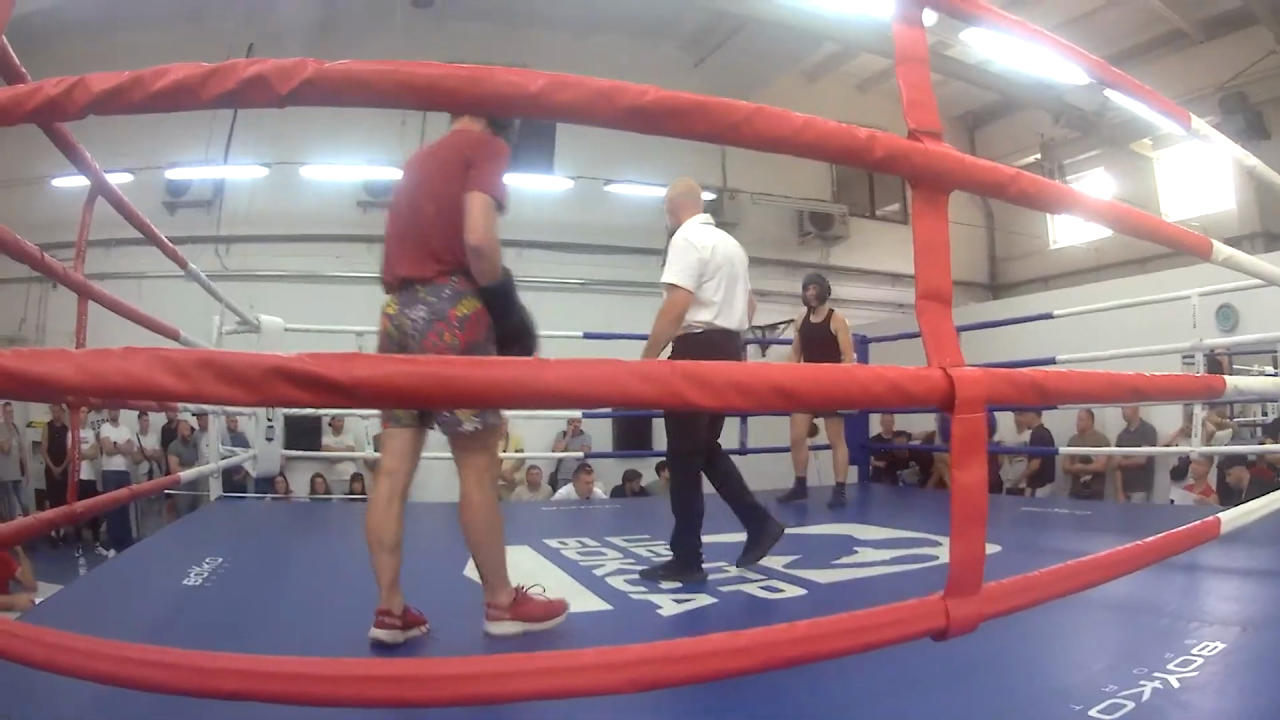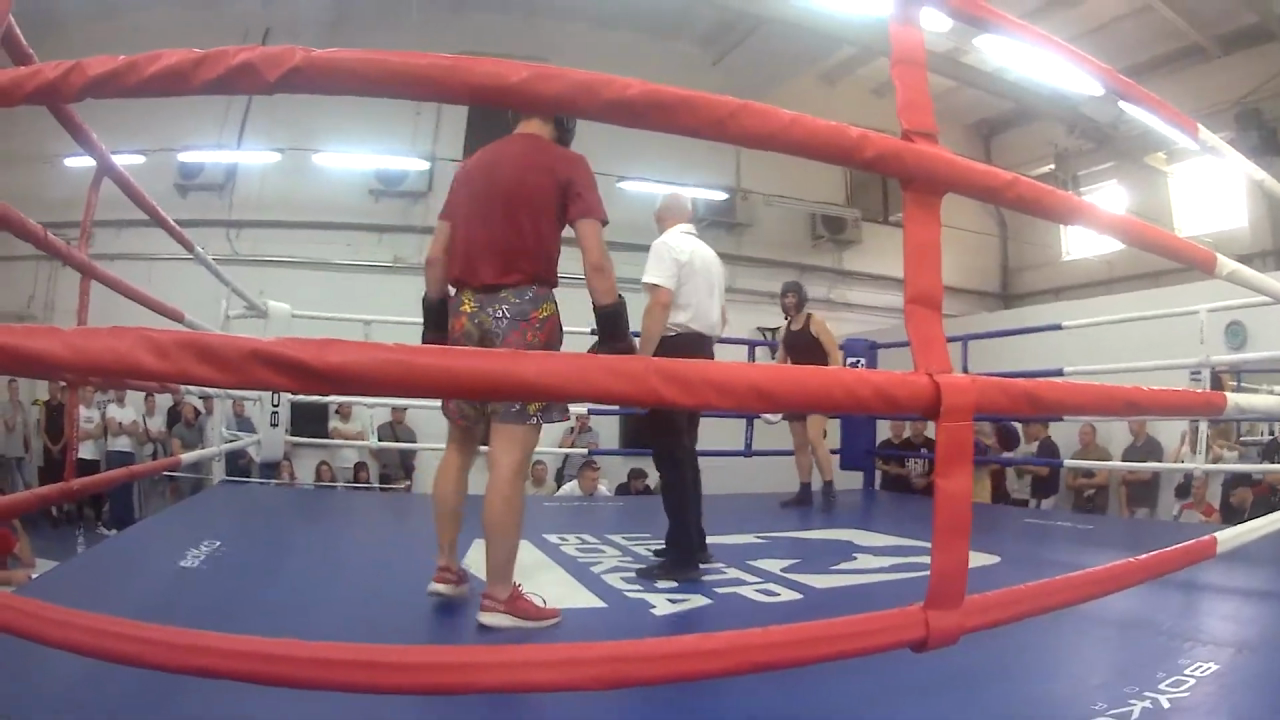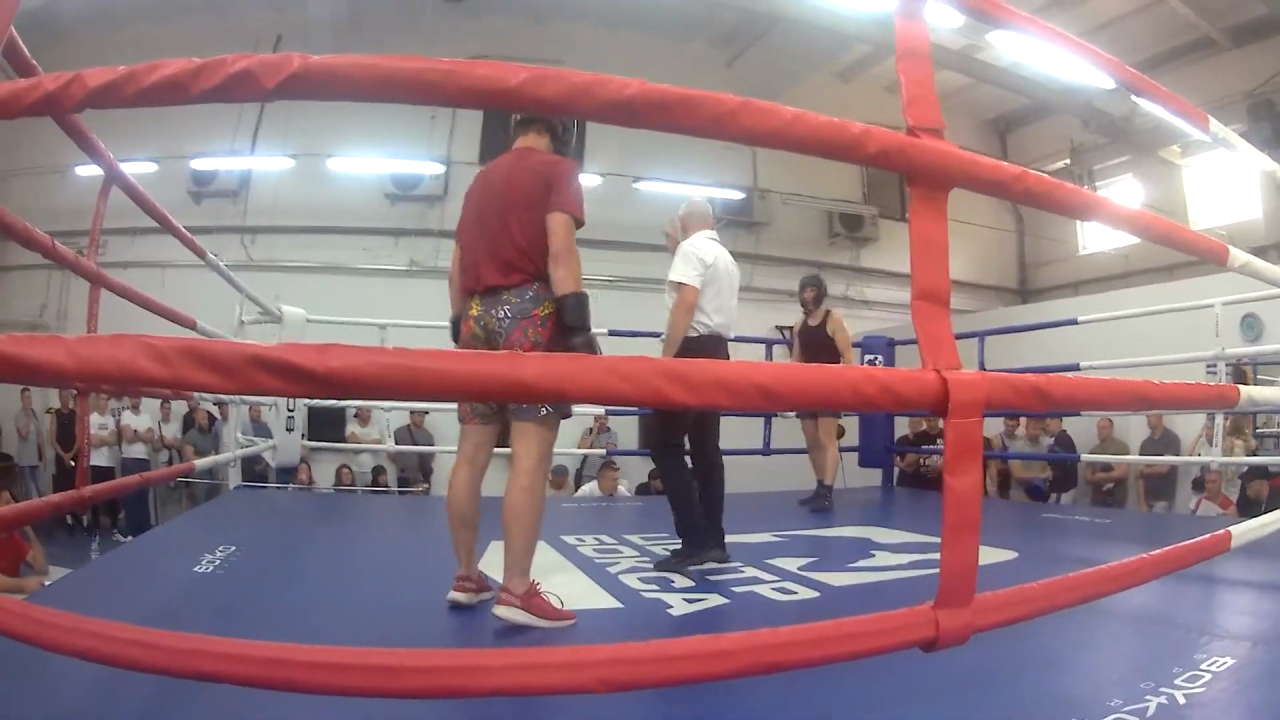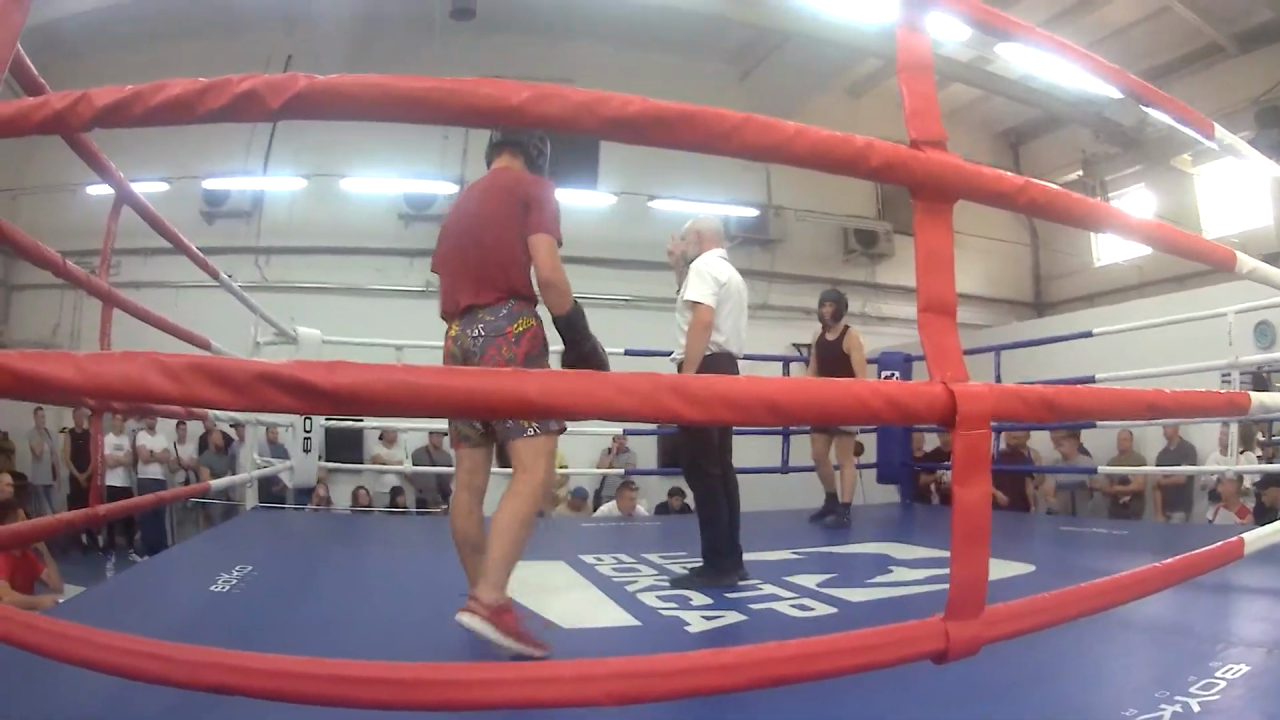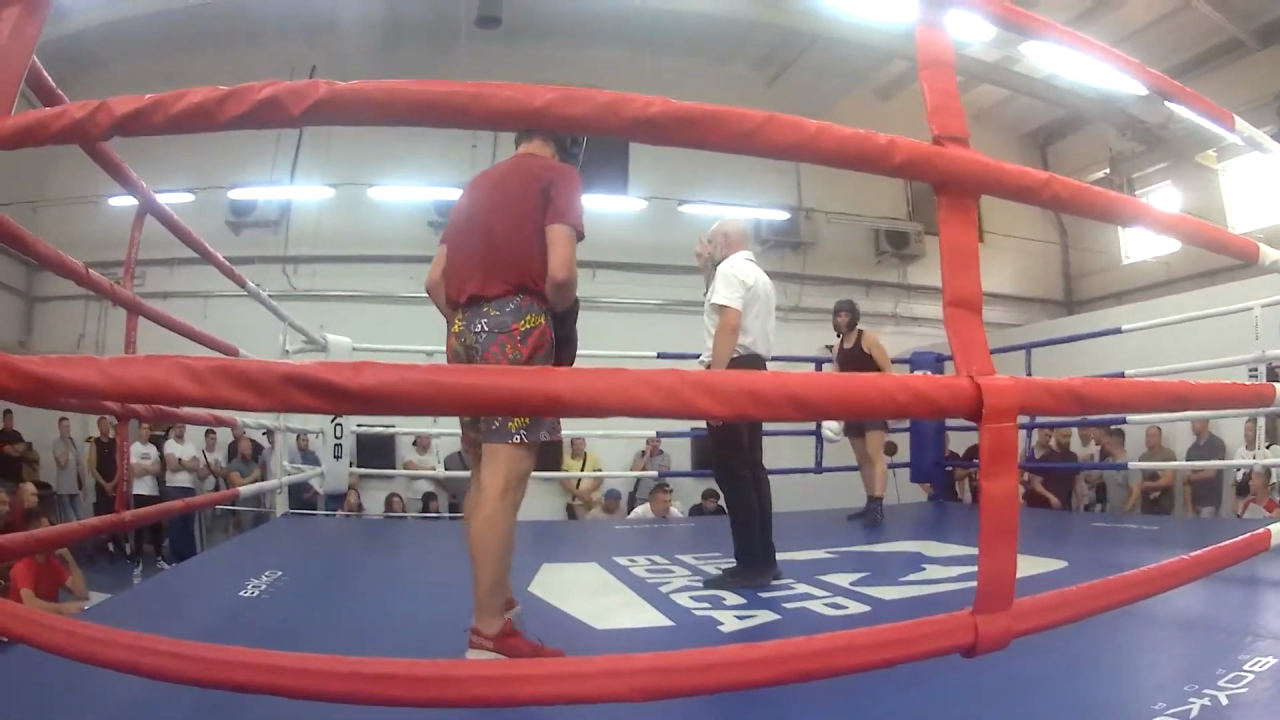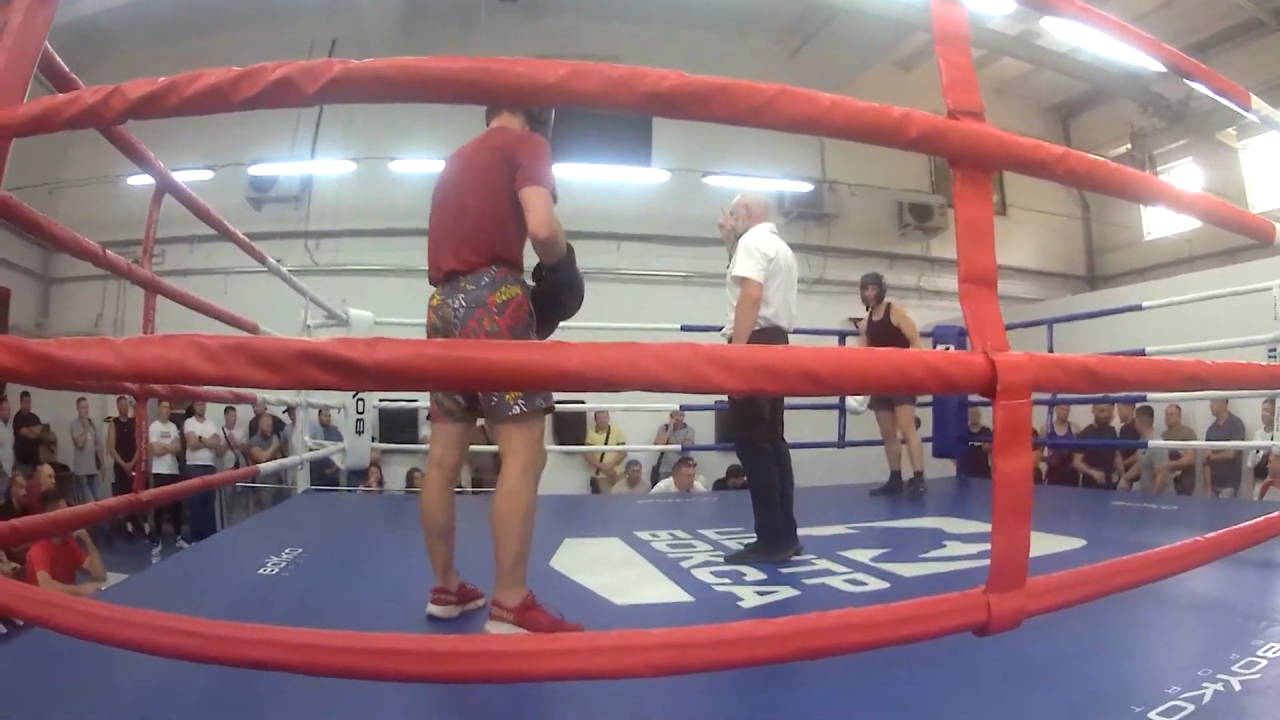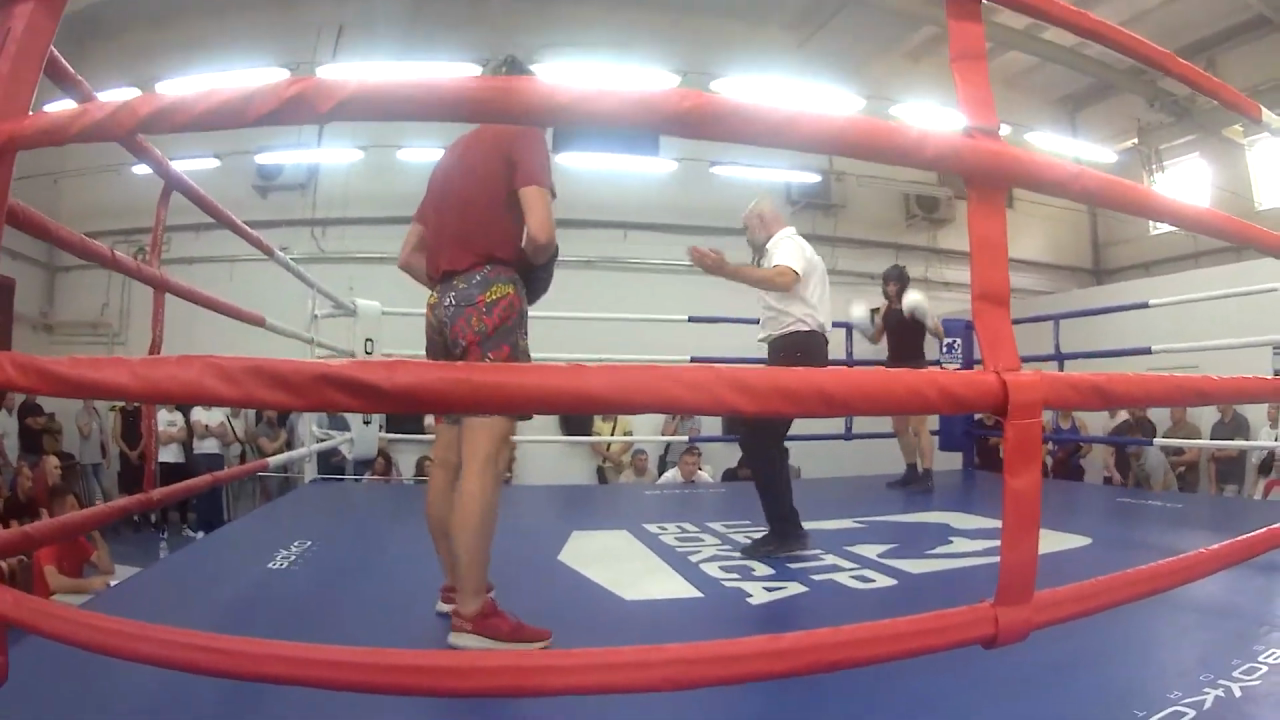
dt=0.5s
person 1, frame 1
left shoulder: (415, 163)
right shoulder: (486, 148)
right elbow: (478, 239)
right wrist: (505, 305)
left hip: (397, 311)
right hip: (451, 308)
left knee: (394, 468)
right knee: (478, 468)
left ankle: (390, 609)
right ankle: (502, 601)
person 1, frame 2
left shoulder: (471, 165)
right shoulder: (567, 165)
left elbow: (436, 256)
right elbow: (595, 261)
left wrist: (434, 320)
right wrist: (615, 332)
left hip: (466, 311)
right hip: (526, 311)
left knee: (459, 446)
right knee: (509, 462)
left ankle: (446, 567)
right ankle: (498, 596)
person 1, frame 3
left shoulder: (482, 179)
right shoulder: (556, 168)
left elbow: (457, 267)
right elbow: (560, 253)
left wrist: (461, 327)
right wrist: (578, 329)
left hip: (476, 316)
right hip: (528, 311)
left knee: (471, 455)
right knee: (530, 459)
left ankle: (466, 577)
right ankle: (516, 589)
person 1, frame 4
left shoulder: (460, 203)
right shoulder: (532, 185)
right elbow: (548, 273)
right wrist: (578, 337)
left hip: (458, 335)
right hip: (509, 328)
left knee: (469, 478)
right knee: (533, 471)
left ankle: (481, 593)
right ankle: (489, 601)
person 1, frame 5
left shoulder: (478, 183)
right shoulder: (558, 174)
left elbow: (435, 280)
right elbow: (560, 272)
right wrist: (563, 321)
left hip: (465, 329)
right hip: (517, 325)
left knee: (486, 478)
right knee: (504, 485)
left ankle: (492, 595)
right ankle: (490, 633)
person 1, frame 6
left shoulder: (456, 160)
right shoulder: (525, 142)
right elbow: (543, 229)
right wrist: (560, 268)
left hip: (443, 304)
right hip: (495, 298)
left knee: (443, 460)
right knee: (523, 457)
left ankle: (445, 588)
right ankle: (510, 604)
person 1, frame 7
left shoulder: (452, 153)
right shoulder: (525, 136)
left elbow: (408, 255)
right elbow: (541, 234)
right wrist: (536, 263)
left hip: (442, 303)
right hip: (490, 300)
left knee: (448, 459)
right knee: (483, 461)
left ankle: (455, 586)
right ankle: (472, 614)
person 2, frame 1
left shoulder: (686, 239)
right shoulder: (731, 243)
left elbow: (676, 305)
right elbow: (748, 304)
left wrist: (647, 359)
left hip: (697, 350)
right hip: (729, 349)
left knee: (684, 456)
right knee: (707, 449)
left ankle: (687, 559)
right ankle: (761, 526)
person 2, frame 2
left shoulder: (666, 245)
right shoulder: (710, 254)
left elbow: (660, 304)
right elbow: (721, 315)
left wrist: (642, 360)
left hip: (673, 351)
right hip: (702, 352)
left knee: (671, 454)
right knee: (684, 451)
left ankle: (683, 556)
right ankle: (692, 541)
person 2, frame 3
left shoulder: (692, 248)
right shoulder: (726, 258)
left elbow: (686, 302)
left wrist: (666, 357)
left hip: (692, 351)
right hip: (716, 352)
left knee: (667, 446)
right knee: (705, 449)
left ankle: (697, 540)
right ankle: (711, 539)
person 2, frame 4
left shoulder: (703, 265)
right shoulder: (731, 273)
left elbow: (701, 321)
left wrist: (686, 377)
right wrist: (679, 269)
left hip: (705, 370)
right hip: (725, 369)
left knee: (701, 469)
right knee: (720, 466)
left ankle: (718, 564)
right ankle: (730, 560)
person 2, frame 5
left shoulder: (730, 269)
right shoulder: (759, 276)
left elbow: (728, 324)
right wrist: (708, 269)
left hip: (734, 373)
right hip: (754, 372)
left knee: (732, 471)
right knee: (750, 468)
left ankle: (751, 564)
right ankle: (763, 559)
person 2, frame 6
left shoulder: (752, 240)
right shoulder: (781, 247)
left elbow: (750, 297)
right wrist: (731, 241)
left hip: (755, 346)
right hip: (776, 344)
left knee: (753, 445)
right knee: (772, 443)
left ankle: (771, 540)
right ankle: (784, 535)
person 2, frame 7
left shoulder: (785, 244)
right shoulder: (792, 249)
left elbow: (780, 279)
left wrist: (727, 270)
right wrist: (745, 264)
left hip: (797, 352)
right hip: (798, 352)
left knee: (755, 438)
right knee: (766, 439)
left ankle: (785, 526)
right ankle: (786, 528)
person 3, frame 1
left shoulder: (837, 320)
right shoulder: (801, 320)
left elbow: (848, 356)
right elbow: (796, 353)
left knee: (836, 439)
right knee: (797, 437)
left ankle: (840, 491)
right ankle: (800, 486)
person 3, frame 2
left shoulder: (816, 323)
right shoulder: (784, 331)
left elbow: (834, 354)
right elbow: (781, 364)
left knee: (814, 438)
right knee: (799, 444)
left ankle: (829, 489)
right ankle: (805, 492)
person 3, frame 3
left shoulder: (834, 320)
right shoulder: (799, 325)
left elbow: (847, 355)
left knee: (827, 440)
right knee: (812, 443)
left ankle: (827, 494)
right ankle: (820, 487)
person 3, frame 4
left shoulder: (851, 336)
right shoulder: (818, 337)
left elbow: (861, 374)
right elbow: (812, 371)
left knee: (845, 459)
right knee: (819, 456)
left ankle: (844, 511)
right ankle: (831, 501)
person 3, frame 5
left shoulder: (868, 338)
right shoulder: (837, 349)
left elbow: (887, 369)
left knee: (874, 454)
right knee: (861, 459)
left ankle: (877, 507)
right ankle: (871, 504)
person 3, frame 6
left shoulder: (896, 311)
right shoulder: (865, 322)
left elbow: (914, 340)
left knee: (907, 428)
right knee: (888, 434)
left ankle: (918, 480)
right ankle: (895, 480)
person 3, frame 7
left shoulder: (916, 305)
right shoulder: (885, 309)
left elbow: (938, 333)
right elbow: (875, 337)
left wrist: (926, 316)
left hip: (915, 368)
right hip: (893, 369)
left knee: (918, 425)
right knee: (899, 427)
left ankle: (926, 476)
right ankle: (912, 472)
